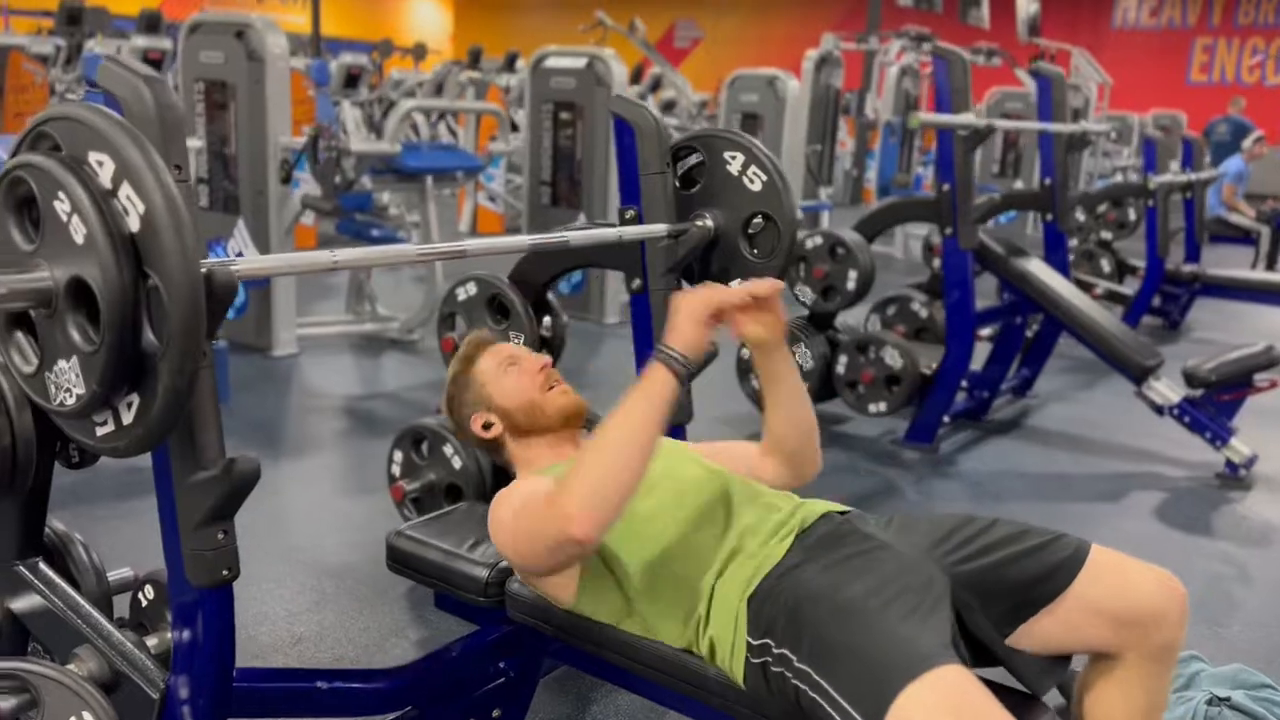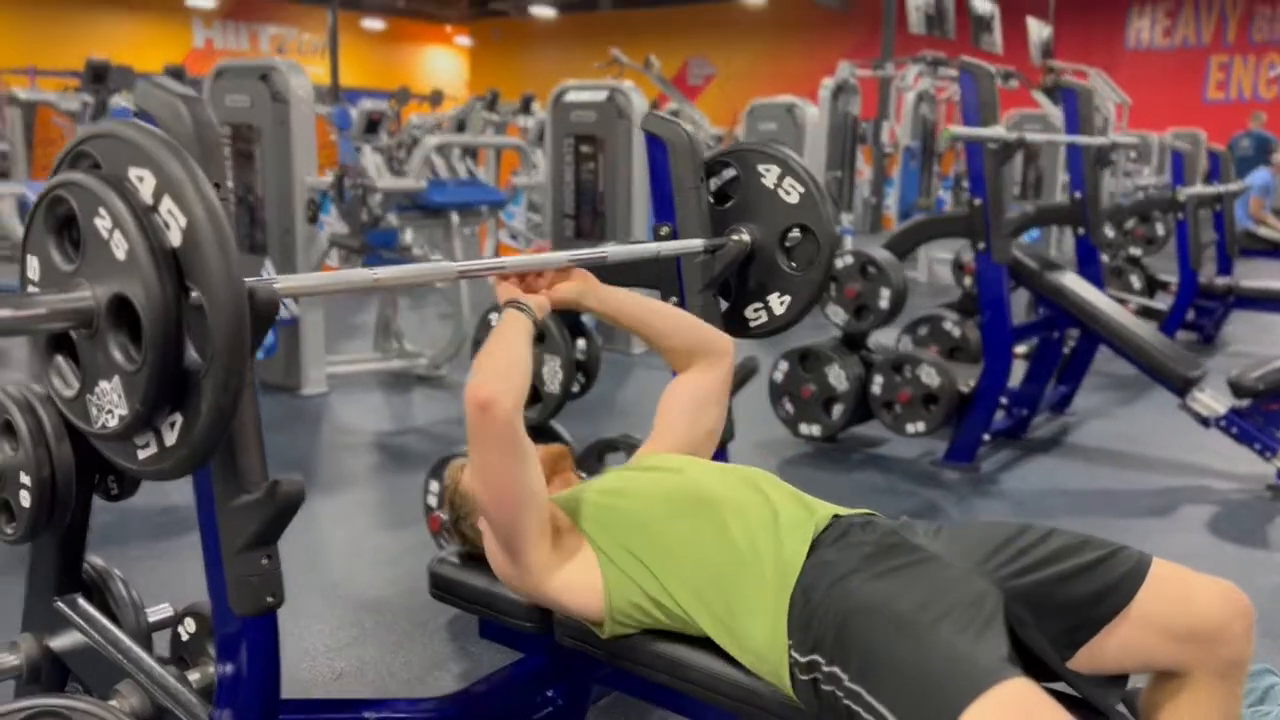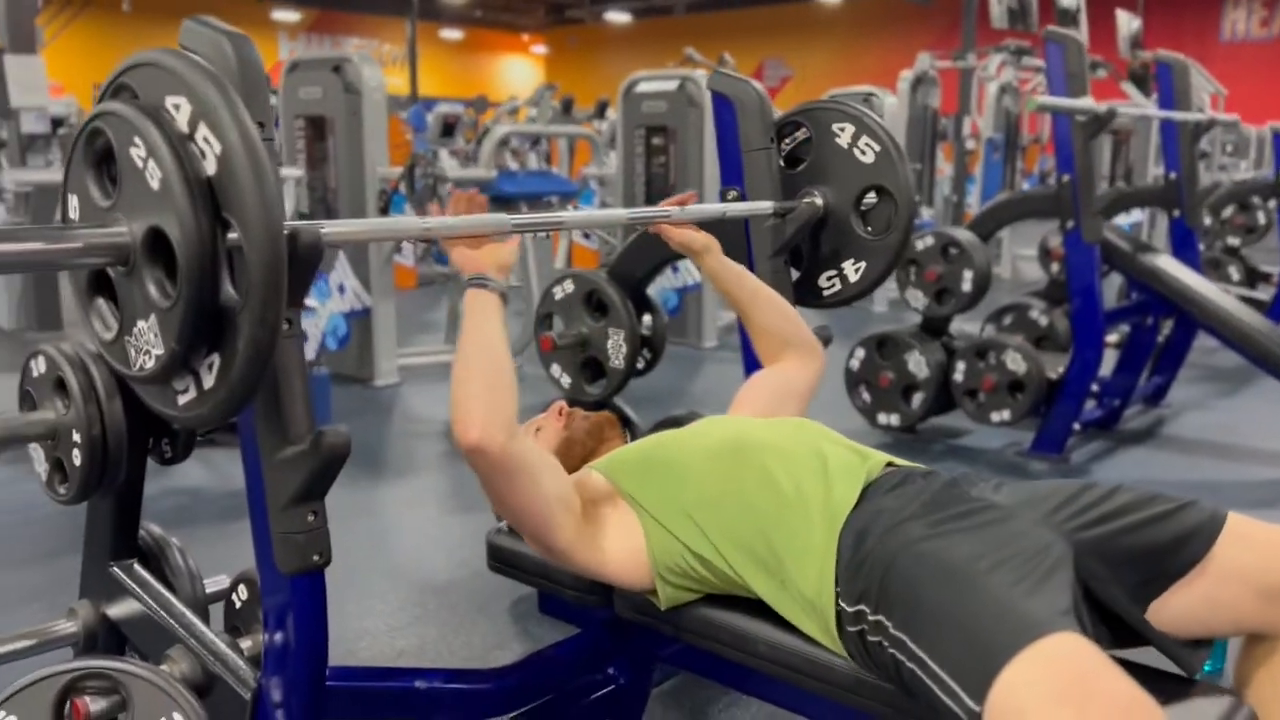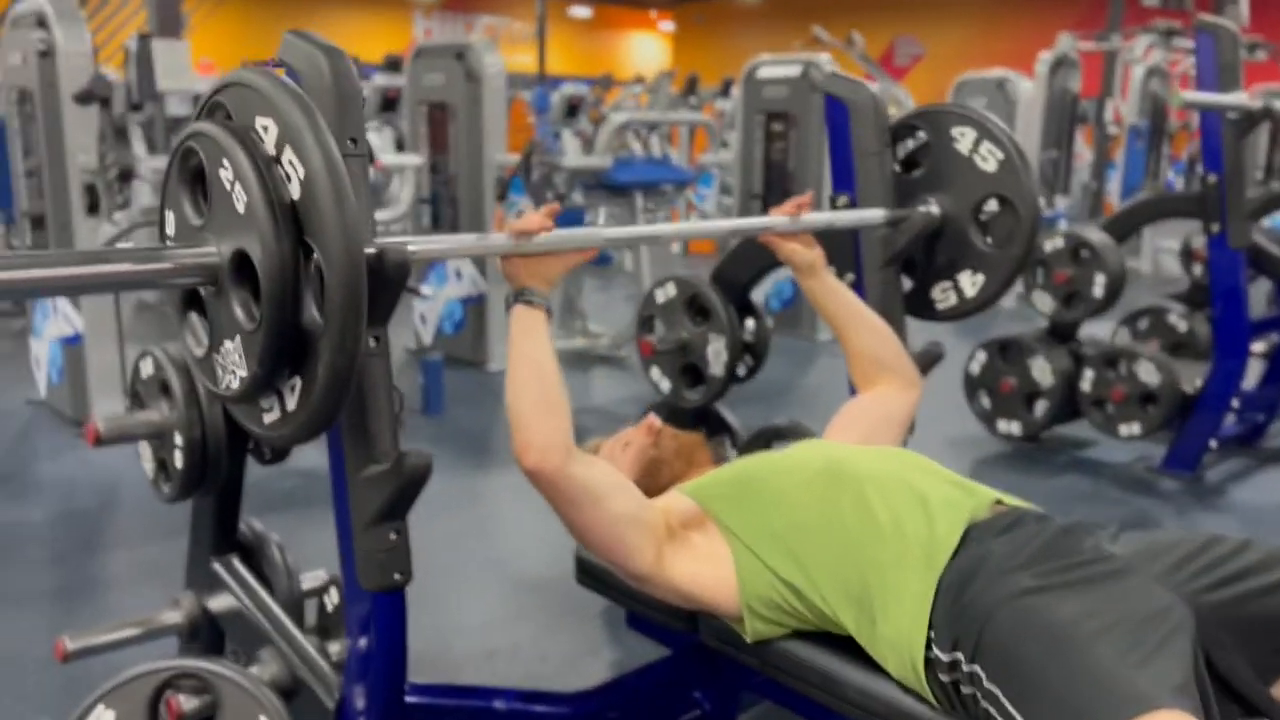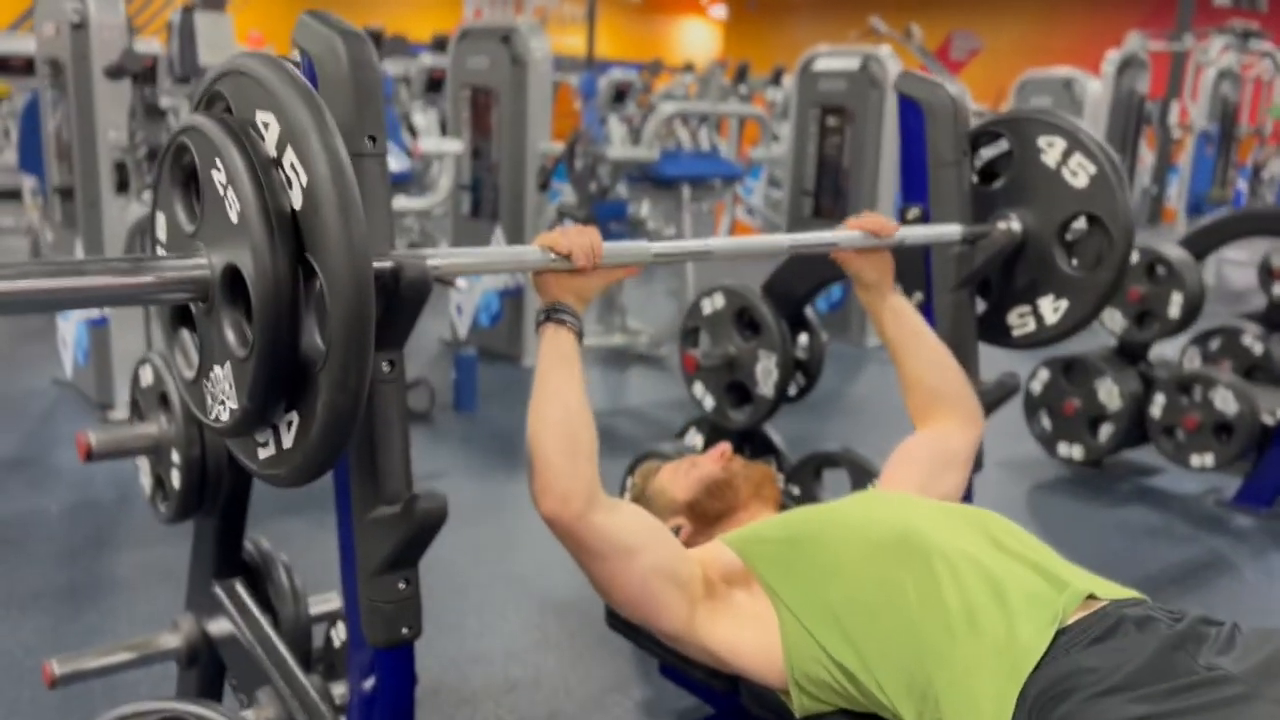
dt=0.5s
person 1, frame 1
left shoulder: (638, 446)
right shoulder: (521, 508)
left elbow: (792, 465)
right elbow: (580, 520)
left wrist: (770, 344)
right wrist: (672, 358)
left hip: (855, 535)
right hip: (779, 601)
left knee: (1153, 606)
person 1, frame 2
left shoulder: (642, 471)
right shoulder: (537, 547)
left elbow: (713, 357)
right elbow: (488, 407)
left wrist: (594, 299)
right wrist: (519, 312)
left hip: (895, 542)
right hip: (823, 600)
left knee: (1219, 621)
person 1, frame 3
left shoulder: (697, 444)
right shoulder: (582, 515)
left elbow: (797, 354)
right elbow: (481, 434)
left wrist: (709, 256)
right wrist: (484, 283)
person 1, frame 4
left shoulder: (803, 464)
right shoulder: (672, 535)
left elbow: (895, 383)
right elbow: (547, 456)
left wrist: (813, 274)
right wrist: (529, 297)
person 1, frame 5
left shoulder: (865, 511)
right shoulder: (715, 586)
left elbow: (953, 420)
right elbow: (569, 500)
left wrist: (879, 293)
right wrist: (562, 315)
